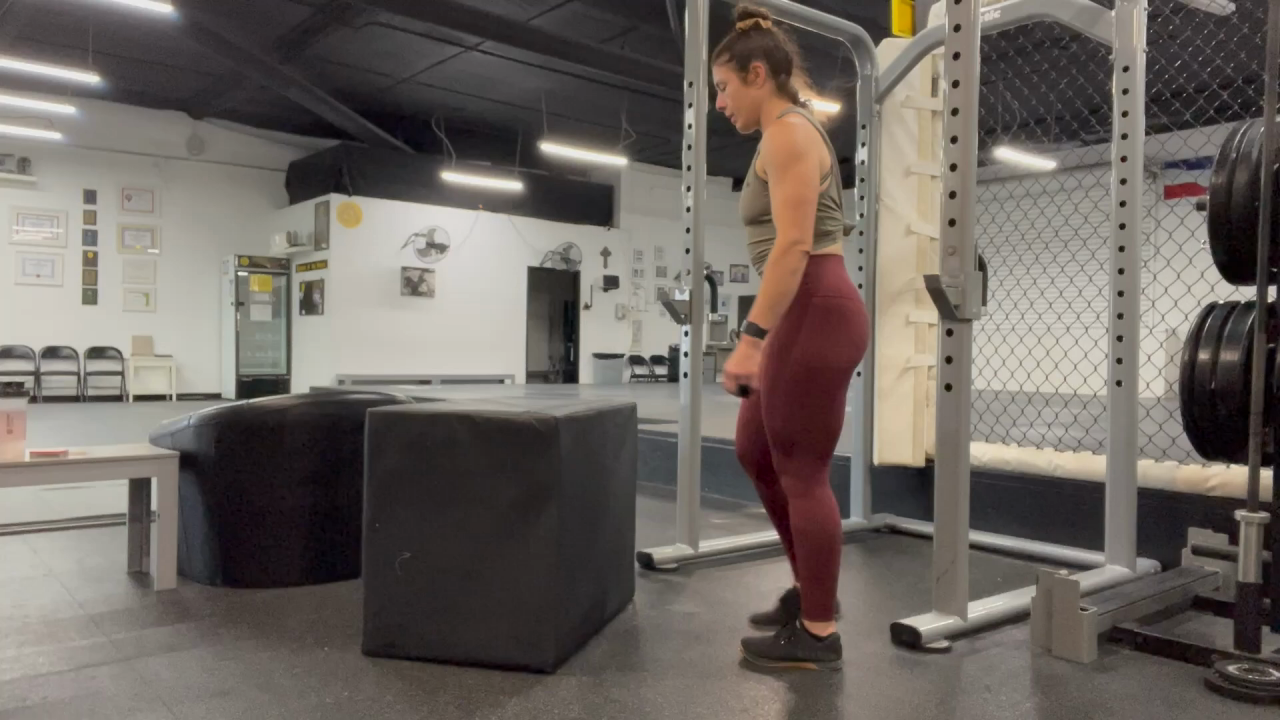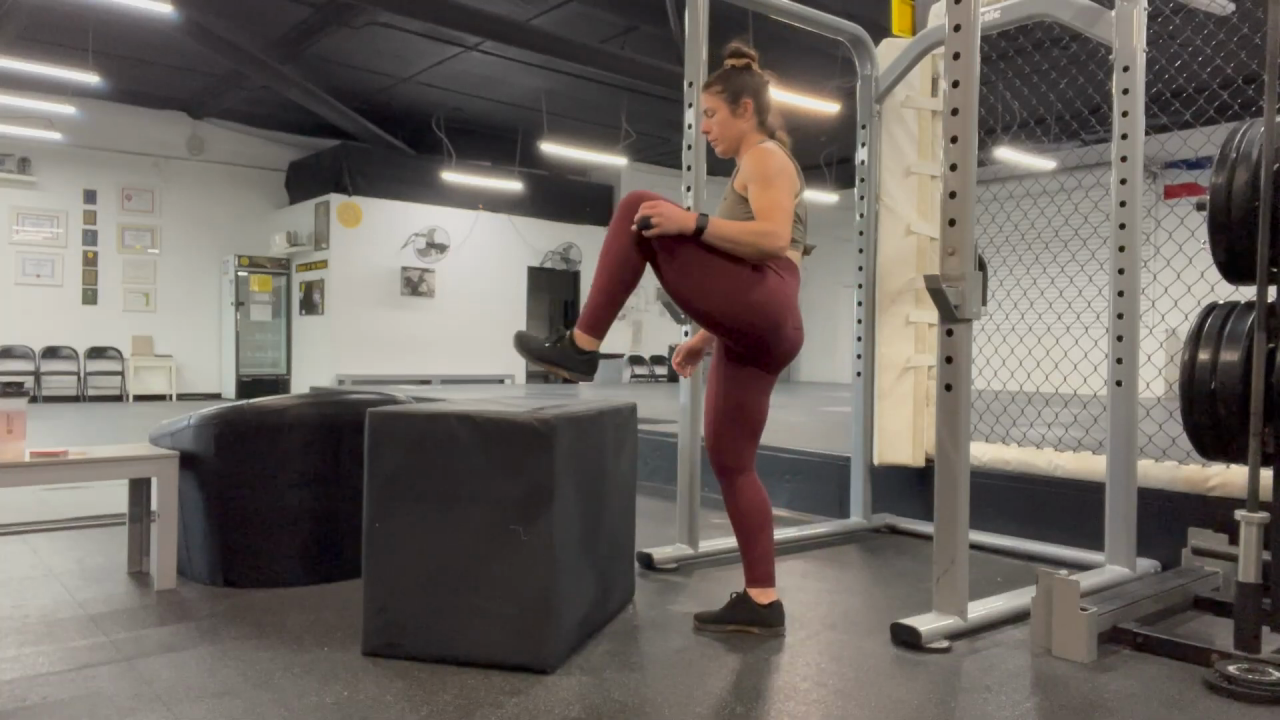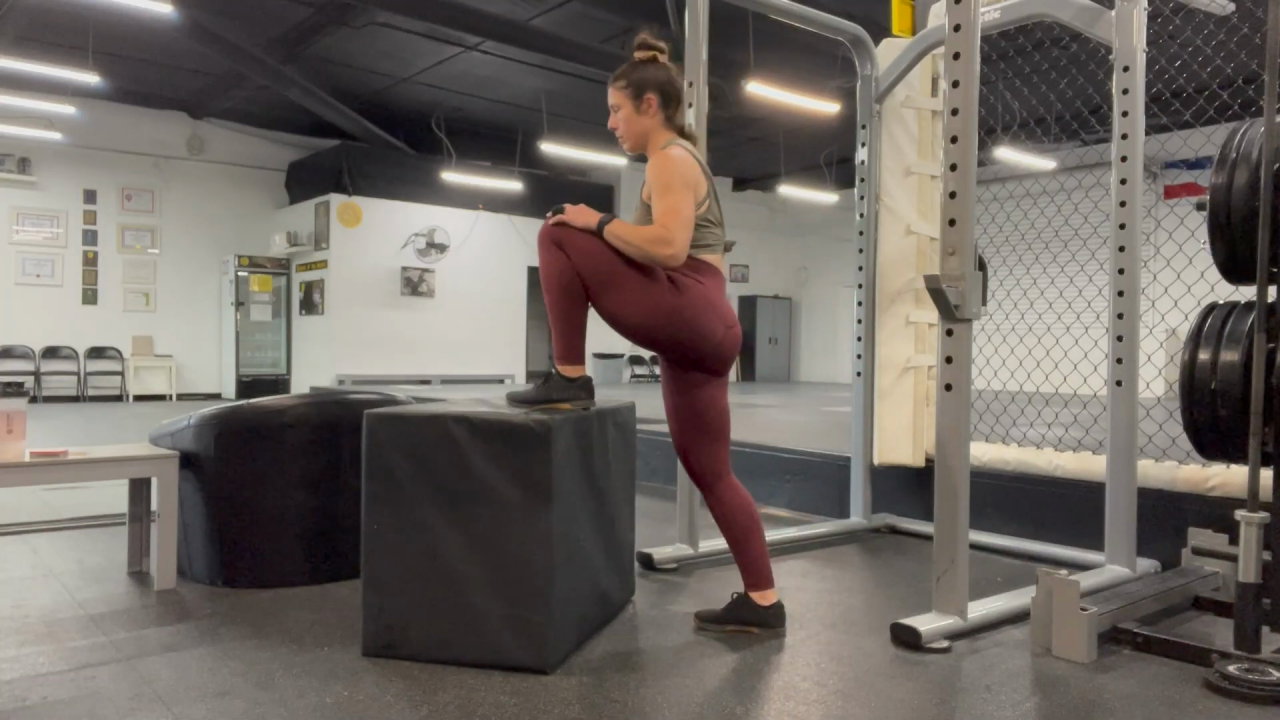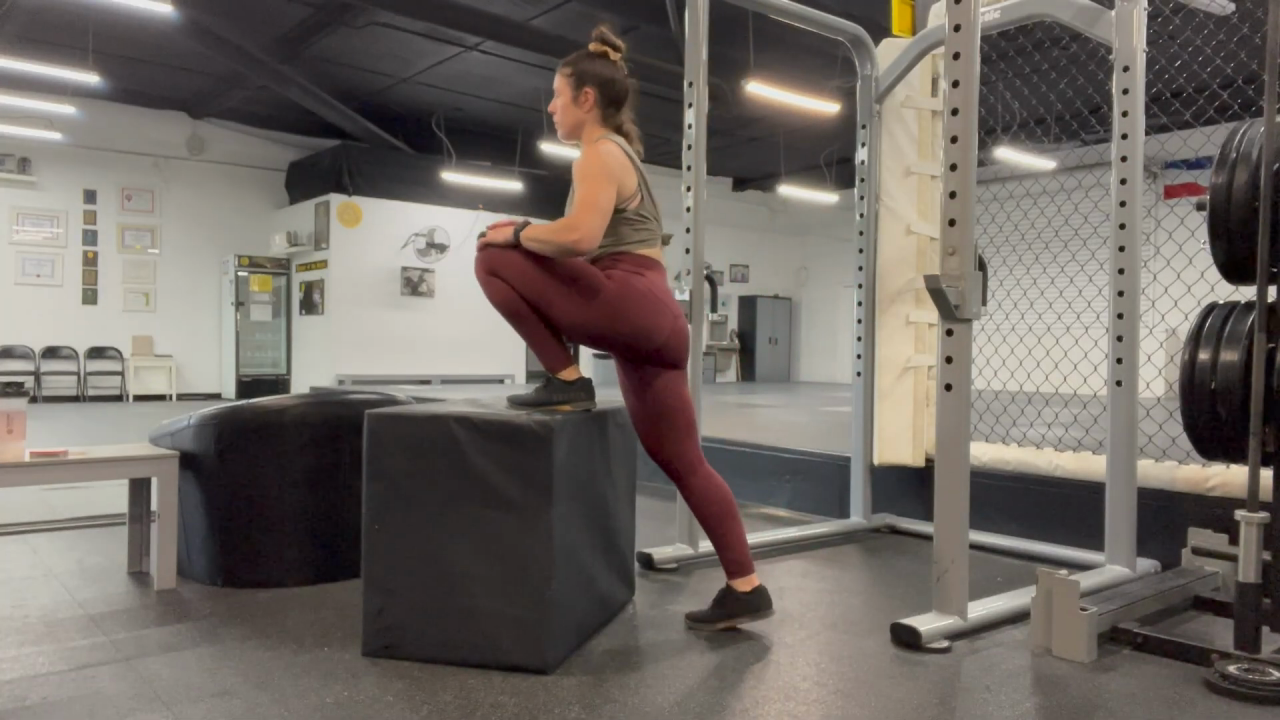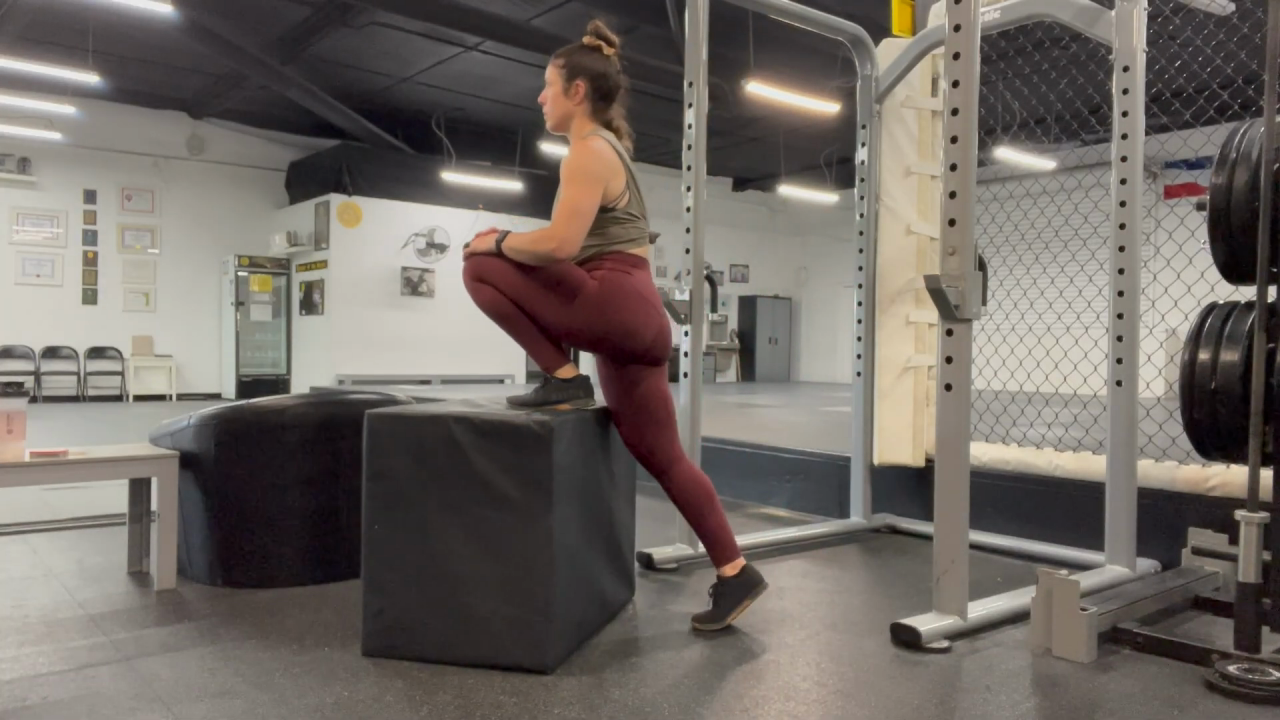
dt=1s
person 1, frame 1
left shoulder: (788, 135)
right shoulder: (793, 135)
left elbow: (794, 246)
left wrist: (752, 336)
left hip: (816, 318)
right hip: (806, 318)
left knee: (800, 476)
right knee: (756, 455)
left ankle: (818, 633)
right ankle: (806, 590)
person 1, frame 2
left shoulder: (766, 156)
right shoulder: (757, 167)
left elbow: (774, 240)
left wrist: (691, 223)
right wrist: (706, 334)
left hip: (762, 310)
right hip: (759, 332)
left knee: (636, 212)
right knee: (731, 464)
left ankle: (580, 348)
right ankle: (761, 602)
person 1, frame 3
left shoulder: (670, 160)
right shoulder: (681, 159)
left elbow: (668, 249)
left wrist: (599, 224)
right wrist: (603, 237)
left hip: (685, 318)
right hip: (707, 330)
left knee: (558, 235)
right knee: (711, 472)
left ankle: (569, 379)
right ankle: (762, 602)
person 1, frame 4
left shoulder: (598, 154)
right shoulder: (618, 154)
left elbow: (581, 238)
left wrist: (519, 233)
right wrist: (533, 235)
left hip: (632, 312)
right hip: (654, 324)
left knee: (494, 258)
right knee: (683, 464)
left ankle: (566, 381)
right ankle: (745, 588)
person 1, frame 5
left shoulder: (586, 152)
right shoulder: (607, 147)
left elbow: (562, 245)
left wrist: (499, 241)
right wrist: (513, 242)
left hip: (616, 309)
right hip: (636, 318)
left knee: (481, 268)
right knee: (663, 458)
left ankle: (563, 379)
right ankle: (734, 574)
